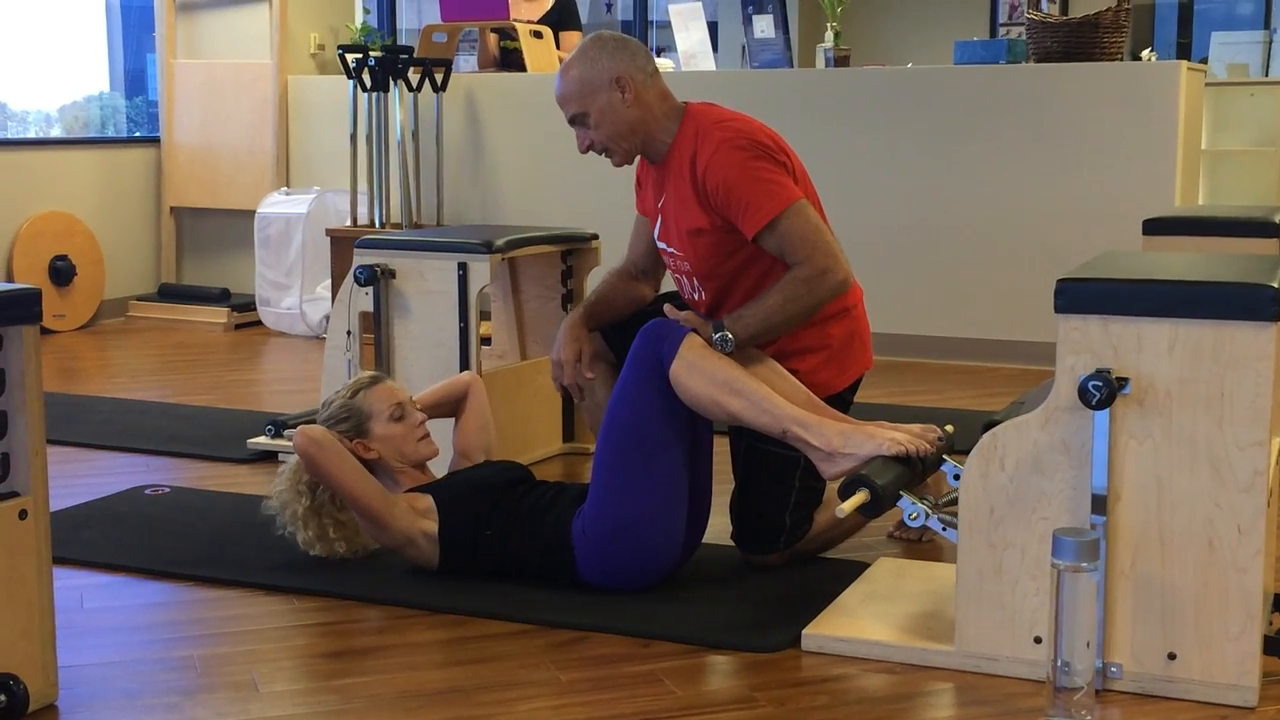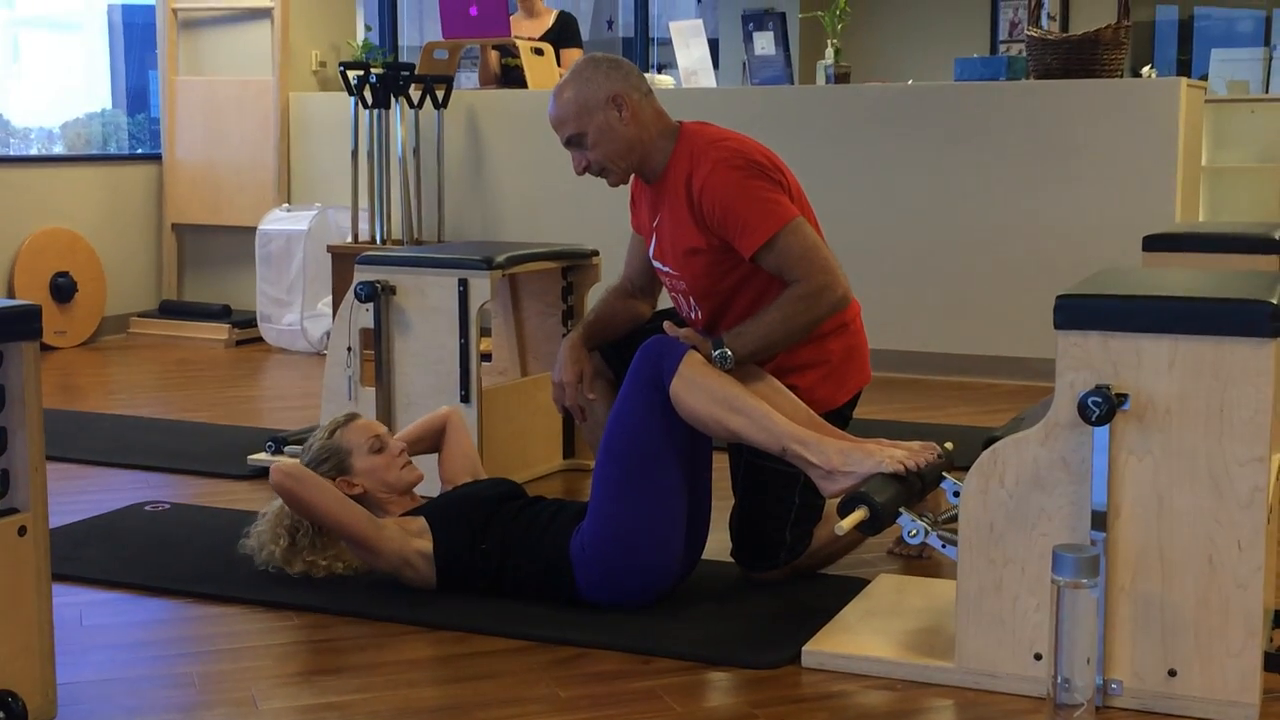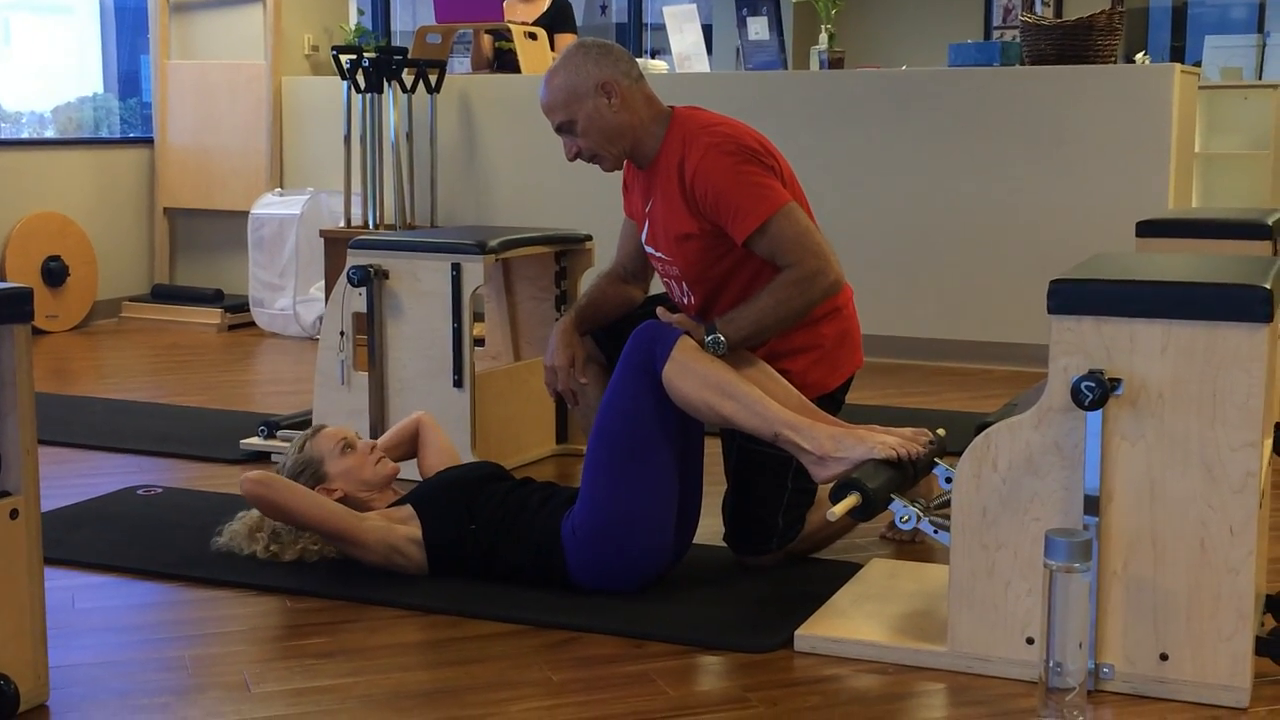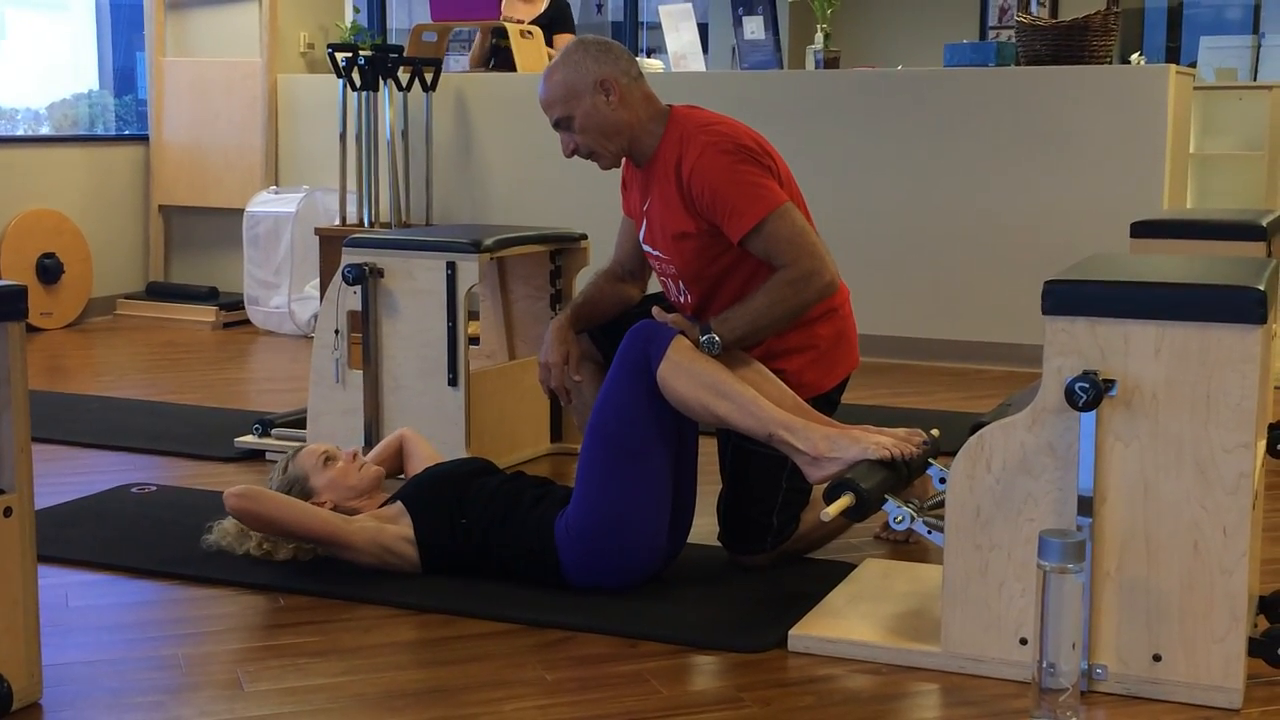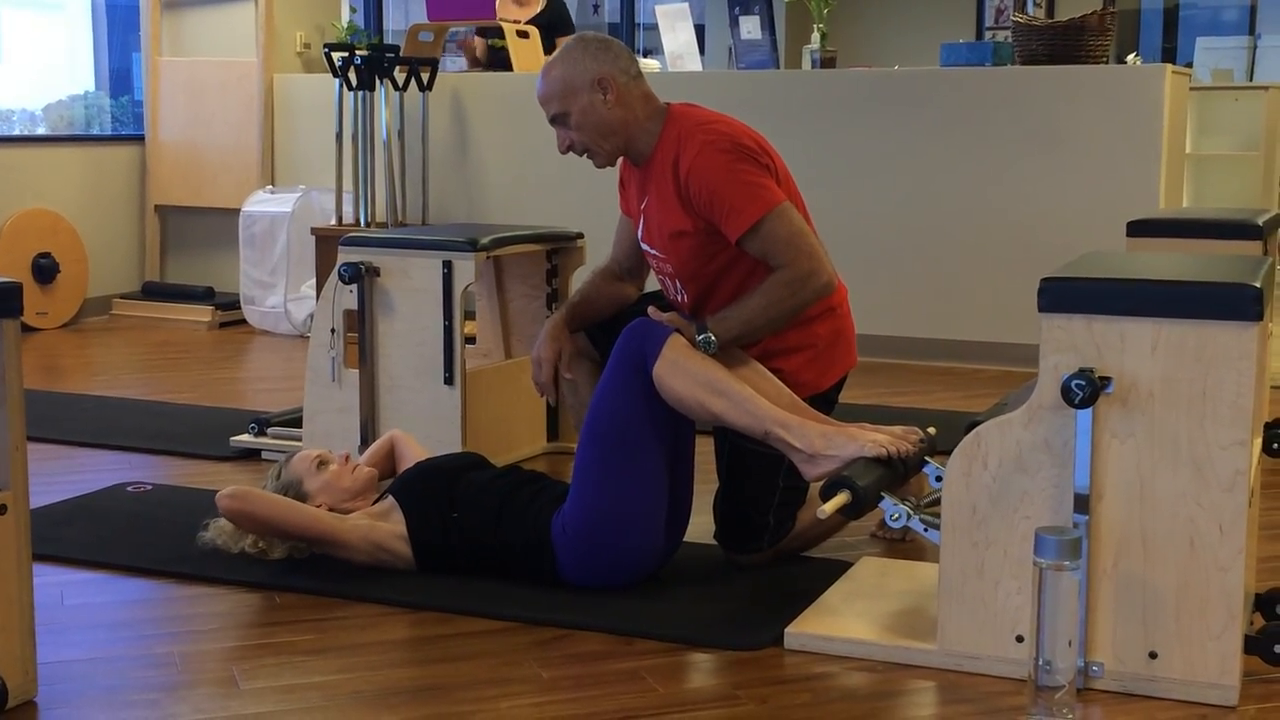
dt=1s
person 1, frame 1
left shoulder: (460, 477)
right shoulder: (402, 521)
left elbow: (470, 382)
right elbow: (307, 438)
left wrist: (405, 402)
right wrist: (379, 421)
left hip: (654, 533)
right hip: (611, 547)
left knee: (696, 338)
right knee: (660, 341)
left ankle: (859, 442)
right ankle: (828, 442)
person 1, frame 2
left shoulder: (452, 504)
right shoulder: (395, 546)
left elbow: (449, 416)
right elbow: (283, 474)
left wrist: (391, 443)
right wrist: (360, 460)
left hip: (651, 549)
right hip: (609, 565)
left knee: (698, 354)
right knee: (660, 359)
left ankle: (845, 455)
right ankle: (826, 460)
person 1, frame 3
left shoulder: (434, 496)
right shoulder: (381, 534)
left elbow: (421, 420)
right elbow: (254, 482)
left wrist: (376, 454)
right wrist: (329, 468)
left hip: (635, 534)
right hip: (600, 550)
left knee: (697, 338)
right knee: (652, 343)
left ankle: (835, 440)
right ankle: (818, 446)
person 1, frame 4
left shoulder: (421, 498)
right shoulder: (373, 535)
left elbow: (405, 433)
right elbow: (240, 500)
left wrist: (369, 468)
right wrist: (313, 483)
left hip: (632, 533)
right hip: (595, 549)
left knee: (688, 339)
right knee: (647, 343)
left ankle: (829, 440)
right ankle: (813, 446)
person 1, frame 5
left shoulder: (414, 496)
right shoulder: (367, 532)
left elbow: (397, 434)
right elbow: (232, 500)
left wrist: (358, 471)
right wrist: (316, 488)
left hip: (624, 532)
right hip: (589, 547)
left knee: (681, 334)
right knee: (642, 342)
left ankle: (824, 437)
right ankle: (808, 443)
person 2, frame 1
left shoulder: (726, 150)
right shoulder: (653, 158)
left elbow: (826, 273)
right elbow: (639, 276)
left wrist: (719, 337)
right wrist: (578, 319)
left hip: (801, 355)
right hip: (731, 334)
left knee: (767, 547)
right knee: (593, 340)
person 2, frame 2
left shoulder: (723, 170)
right shoulder: (647, 177)
left elbow: (826, 290)
right elbow: (635, 293)
left wrist: (719, 353)
right wrist: (577, 341)
left hip: (800, 371)
right hip: (725, 346)
left knee: (765, 562)
right knee: (592, 361)
person 2, frame 3
left shoulder: (714, 154)
right shoulder: (639, 161)
left elbow: (819, 275)
right elbow: (626, 278)
left wrist: (711, 338)
right wrist: (569, 326)
left hip: (792, 356)
right hip: (716, 330)
left knee: (757, 546)
right knee: (583, 345)
person 2, frame 4
left shoulder: (711, 154)
right shoulder: (639, 160)
left elbow: (815, 276)
right elbow: (625, 277)
left wrist: (706, 337)
right wrist: (565, 321)
left hip: (788, 355)
right hip: (715, 329)
left knee: (753, 546)
right knee: (577, 343)
person 2, frame 5
left shoulder: (709, 152)
right shoulder: (637, 159)
left elbow: (812, 276)
right elbow: (622, 275)
left wrist: (702, 337)
right wrist: (560, 322)
left hip: (786, 355)
right hip: (712, 329)
left knee: (748, 545)
right knee: (575, 341)
